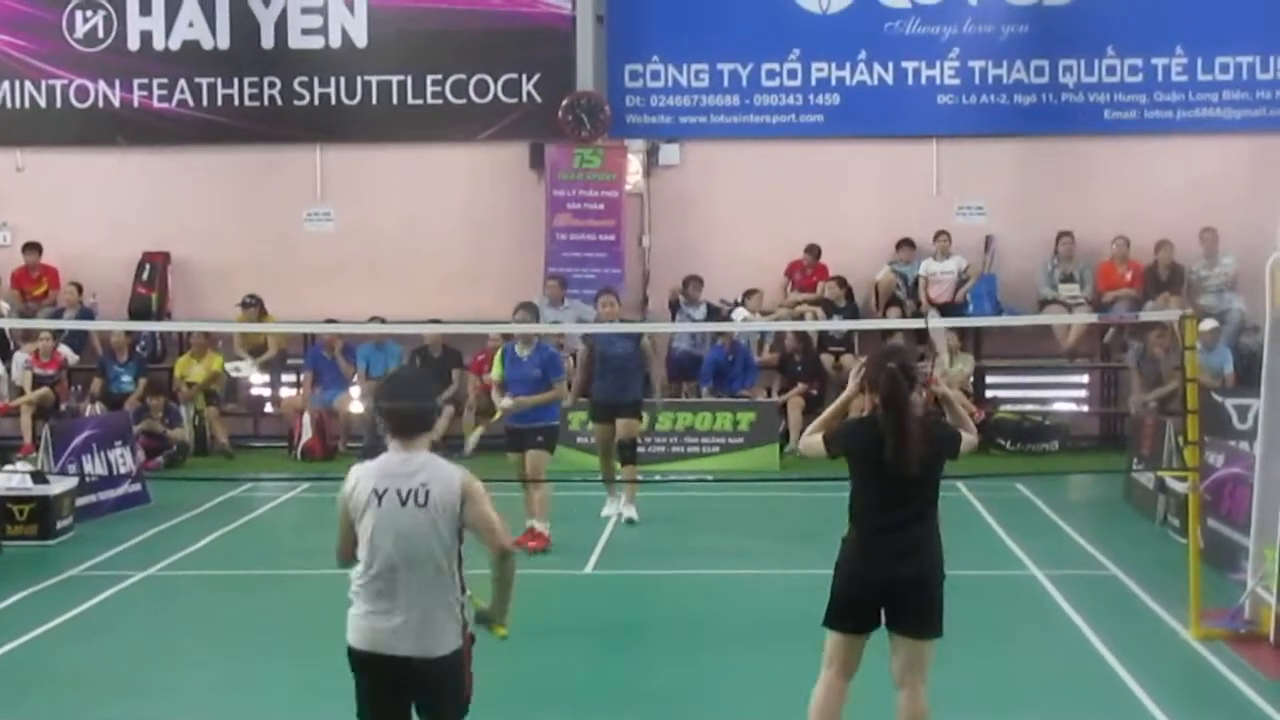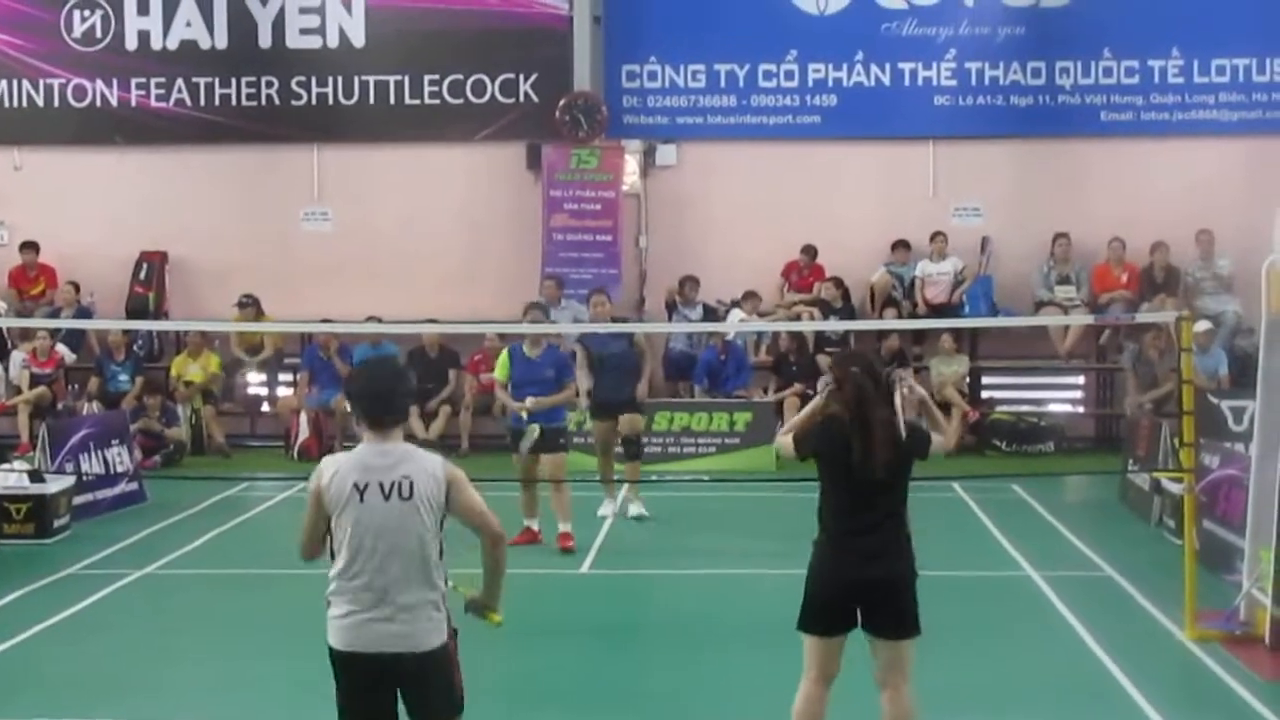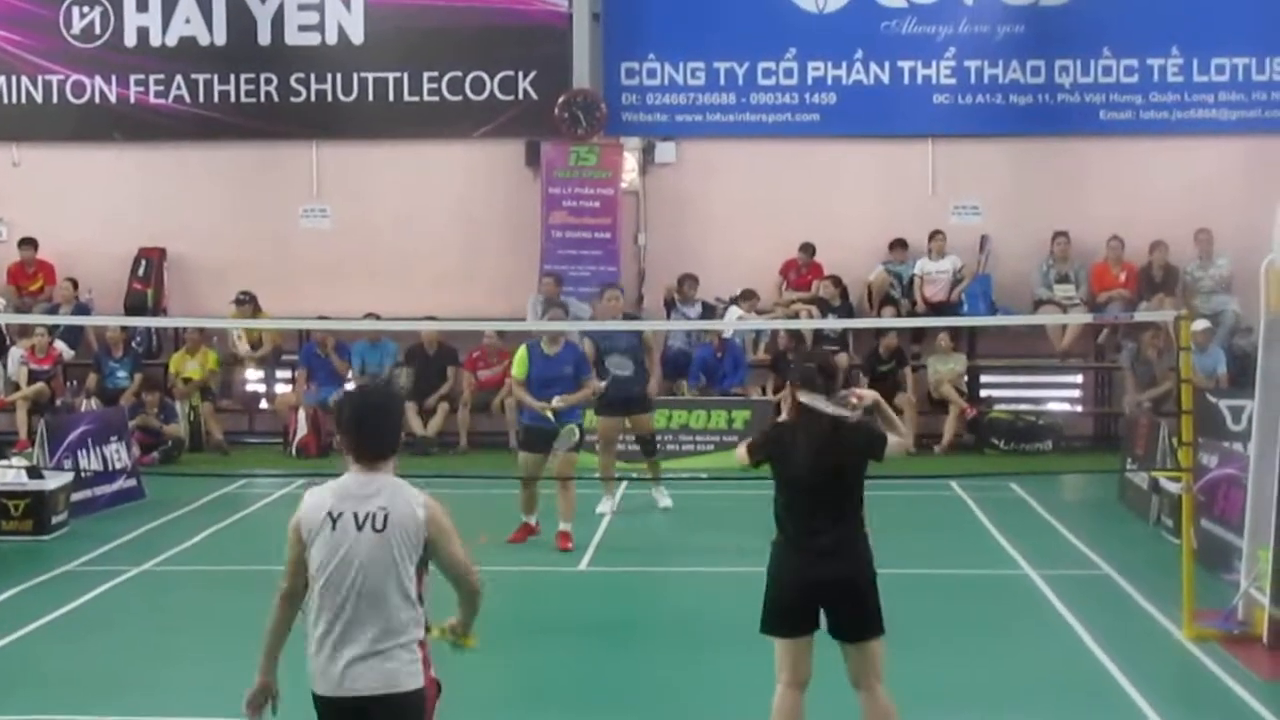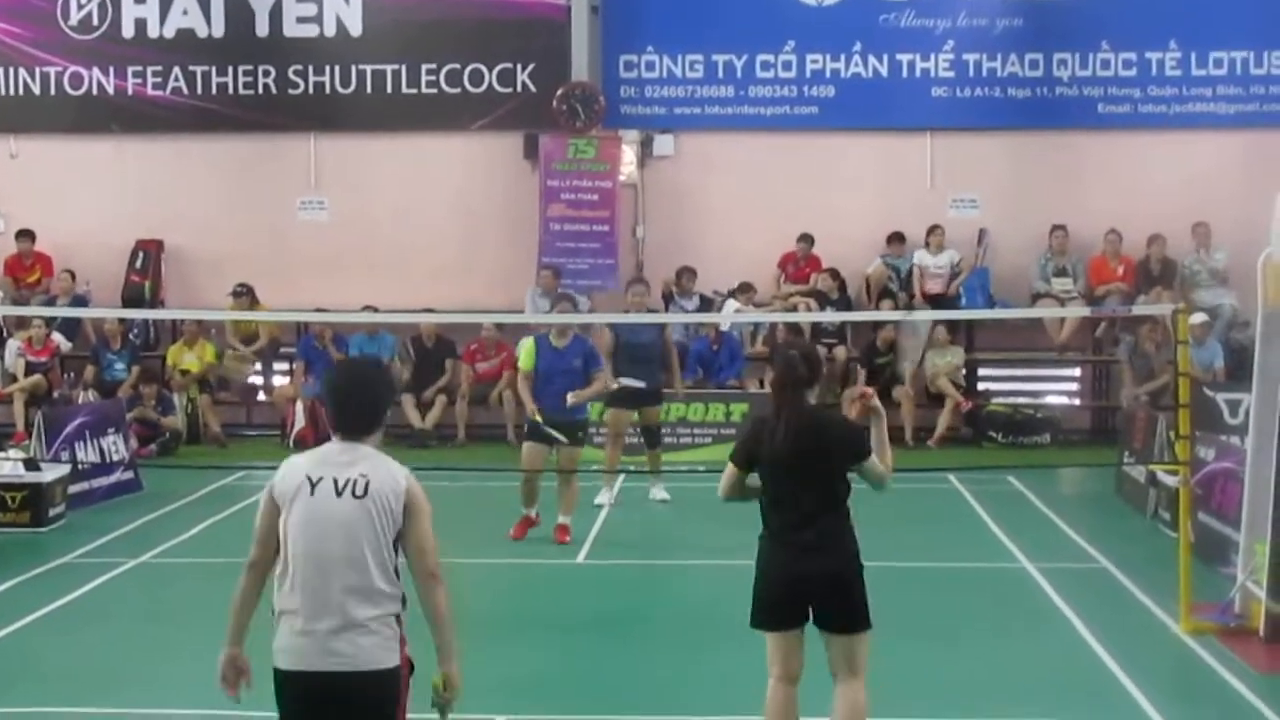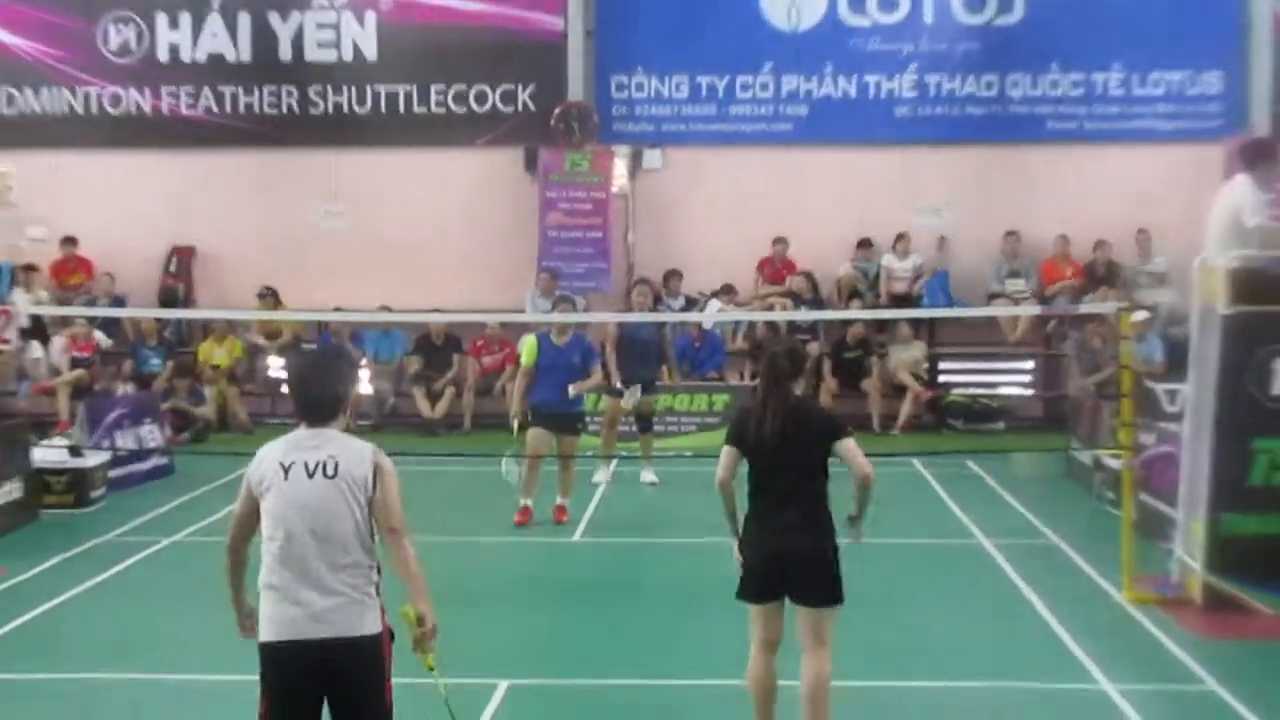
dt=0.3s
person 1, frame 1
left shoulder: (858, 432)
right shoulder: (934, 433)
left elbow: (805, 443)
right elbow: (970, 437)
left wrist: (847, 396)
right wrist: (947, 396)
left hip: (861, 564)
right hip: (919, 568)
left knee: (835, 674)
right knee: (911, 683)
person 1, frame 2
left shoulder: (825, 434)
right shoulder: (903, 434)
left elbow: (781, 442)
right elbow: (947, 439)
left wrist: (818, 404)
right wrist: (923, 399)
left hip: (832, 567)
right hip: (890, 569)
left knee: (815, 681)
right knee: (893, 684)
person 1, frame 3
left shoulder: (778, 436)
right shoulder: (856, 434)
left elbow: (741, 455)
right elbow: (904, 442)
right wrist: (878, 403)
left hip: (792, 568)
right hip: (849, 568)
left knee: (790, 683)
right knee: (869, 683)
person 1, frame 4
left shoulder: (759, 429)
right shoulder: (843, 429)
left elbow: (727, 492)
right elbow: (882, 477)
right wrist: (879, 419)
left hip: (778, 563)
right hip: (836, 562)
left knee: (782, 677)
right knee: (849, 677)
person 1, frame 5
left shoulder: (746, 418)
right shoulder: (821, 418)
left elbow: (723, 480)
right elbow: (864, 474)
left wrist: (737, 533)
right wrist: (859, 514)
left hip: (762, 541)
right hip: (813, 542)
left knee: (763, 645)
right knee: (815, 648)
person 2, frame 1
left shoulder: (357, 479)
right shoulder: (457, 481)
left elbow: (344, 557)
right elbow: (502, 549)
right wrist: (498, 609)
left hip: (369, 637)
right hip: (439, 637)
person 2, frame 2
left shoulder: (330, 472)
right shoulder: (439, 471)
left elbow: (309, 551)
right elbow: (494, 535)
right wrist: (489, 598)
left hip: (353, 637)
right hip: (423, 633)
person 2, frame 3
left shoulder: (312, 505)
right shoulder: (420, 508)
left elbow: (289, 595)
right elbow: (470, 585)
left wrist: (266, 671)
right wrist: (464, 624)
left hip: (330, 678)
right hip: (400, 679)
person 2, frame 4
left shoulder: (289, 473)
right shoulder: (401, 483)
left elbow: (257, 564)
right elbow: (430, 577)
left wrist: (234, 645)
right wrist: (449, 661)
left hip: (296, 656)
right hip: (373, 659)
person 2, frame 5
left shoulder: (264, 460)
right shoulder: (369, 459)
left elbow: (236, 544)
right elbow: (395, 533)
left wrist: (240, 603)
right wrist: (423, 604)
left hip: (283, 631)
right hip: (356, 628)
person 3, frame 1
left shoulder: (548, 354)
right shoulder: (504, 353)
left elbow: (560, 392)
right elbow: (496, 386)
left wrist: (529, 401)
right wrist: (499, 401)
left hip: (544, 425)
right hip: (514, 425)
left knee: (538, 478)
right knee: (525, 479)
left ankle: (542, 531)
right ankle: (533, 527)
person 3, frame 2
left shoulder: (559, 355)
right shoulder: (510, 353)
left elbow: (571, 391)
right elbow: (499, 387)
left wrist: (547, 402)
right wrist: (513, 404)
left hip: (553, 426)
right hip: (521, 426)
left knee: (557, 479)
right knee: (526, 481)
left ankle: (565, 532)
right ankle: (531, 529)
person 3, frame 3
left shoulder: (576, 352)
right shoulder: (527, 350)
left elbow: (589, 388)
right elbow: (516, 385)
left wrist: (571, 400)
right wrist: (533, 404)
left hip: (568, 425)
right hip: (534, 425)
left knee: (565, 479)
right knee: (527, 479)
left ankle: (564, 531)
right ankle: (528, 523)
person 3, frame 4
left shoulder: (585, 346)
right shoulder: (535, 343)
left elbow: (601, 381)
right elbow: (523, 378)
left wrist: (584, 394)
right wrist: (528, 403)
left hip: (573, 419)
right hip: (540, 419)
left knee: (568, 474)
right knee: (529, 473)
left ankle: (563, 524)
right ankle: (528, 515)
person 3, frame 5
left shoulder: (584, 344)
right shoulder: (537, 341)
left elbow: (598, 375)
right elbow: (524, 374)
left wrist: (584, 385)
right wrist: (517, 403)
left hip: (572, 411)
right hip: (540, 408)
left knee: (567, 460)
right knee: (533, 457)
left ankle: (561, 506)
right ankle: (525, 506)
person 4, frame 1
left shoulder: (634, 333)
right shoulder: (591, 338)
left elbow: (650, 360)
right elbow: (582, 370)
left wrist: (656, 388)
right wrist: (572, 398)
left hip: (630, 400)
right hip: (601, 401)
left knee: (627, 447)
right knee: (605, 452)
person 4, frame 2
left shoulder: (627, 329)
right shoulder: (584, 339)
left elbow: (645, 354)
right elbow: (581, 369)
left wrist: (644, 382)
right wrist: (583, 394)
left hip: (630, 397)
right hip: (601, 401)
left knee: (632, 444)
right knee: (603, 451)
person 4, frame 3
right shoulder: (593, 333)
left elbow: (653, 351)
left wrist: (654, 379)
left hip: (639, 393)
right hip: (609, 396)
left knee: (648, 442)
right knee: (606, 445)
person 4, frame 4
left shoulder: (659, 321)
right shoulder: (615, 324)
left elbow: (670, 350)
right elbow: (605, 355)
left wrist: (677, 378)
right wrist: (609, 379)
left hip: (651, 388)
right hip: (623, 389)
left knee: (653, 435)
right knee: (614, 436)
person 4, frame 5
left shoulder: (658, 321)
right shoulder: (620, 319)
left elbow: (666, 346)
right elbow: (610, 347)
left wrist: (674, 371)
right wrist: (613, 372)
left hip: (646, 379)
right hip: (622, 378)
left knee: (645, 421)
right knee: (610, 420)
left ankle: (647, 468)
right ankle: (604, 467)
